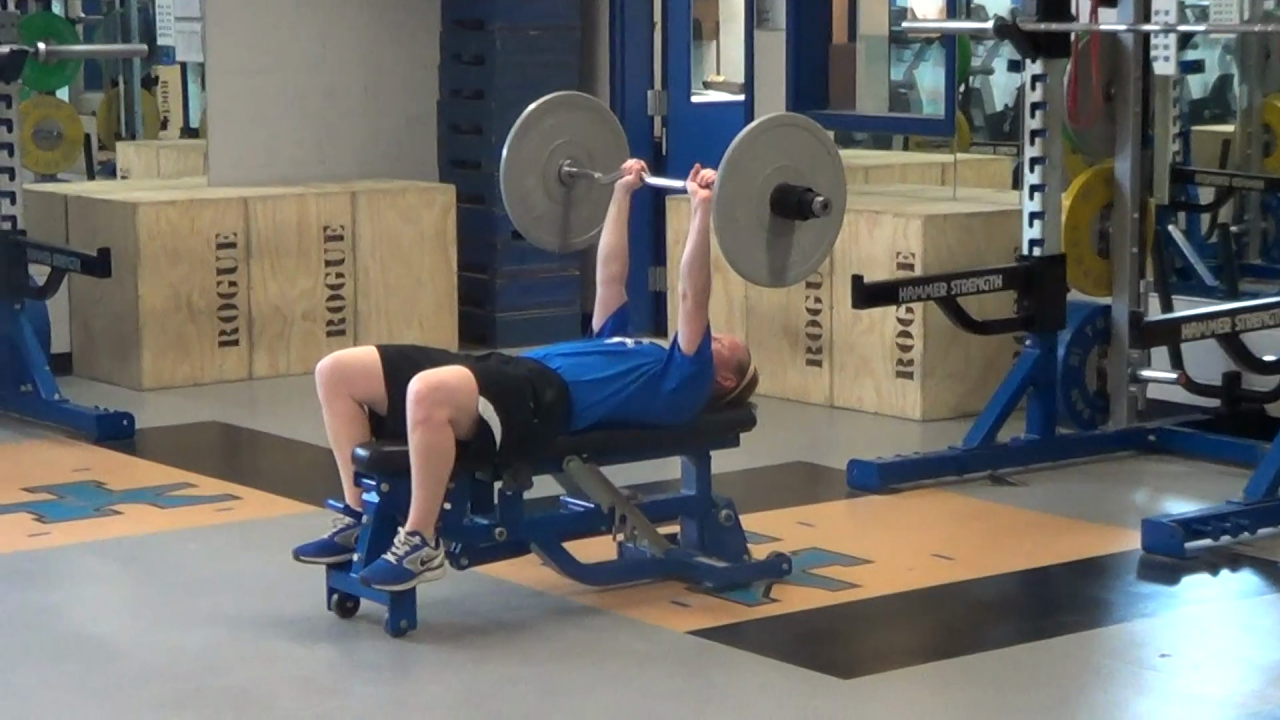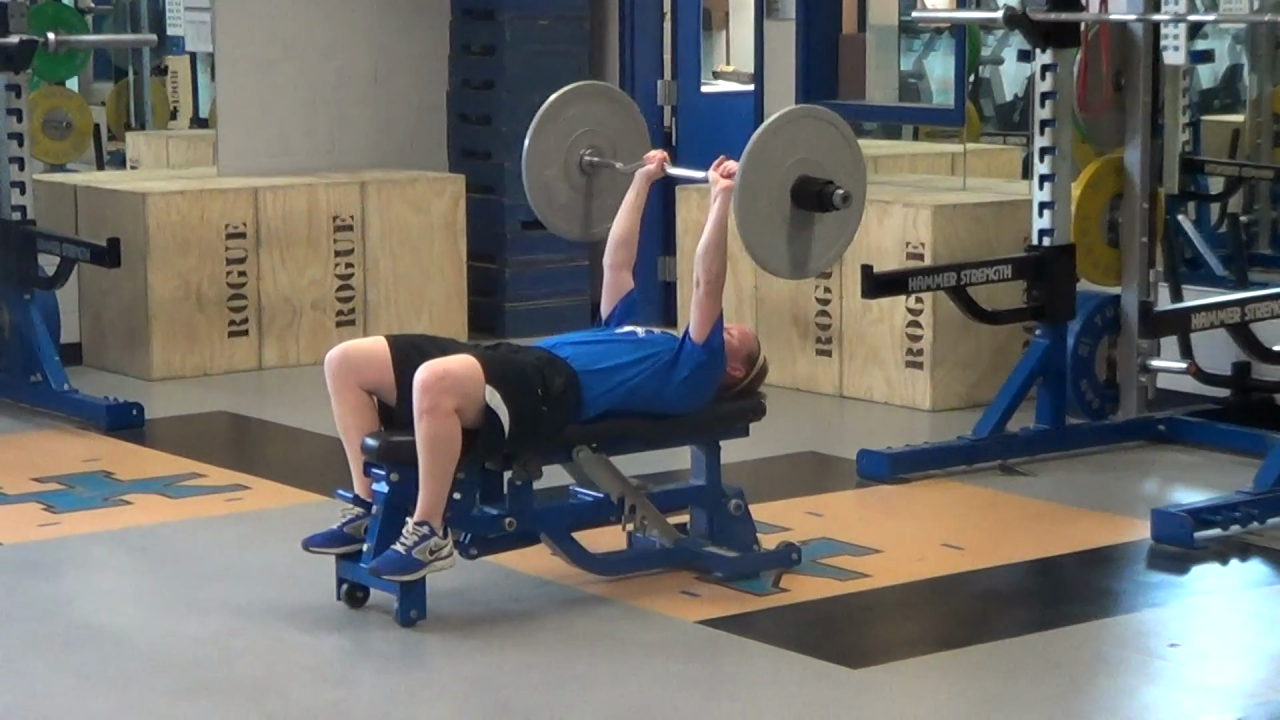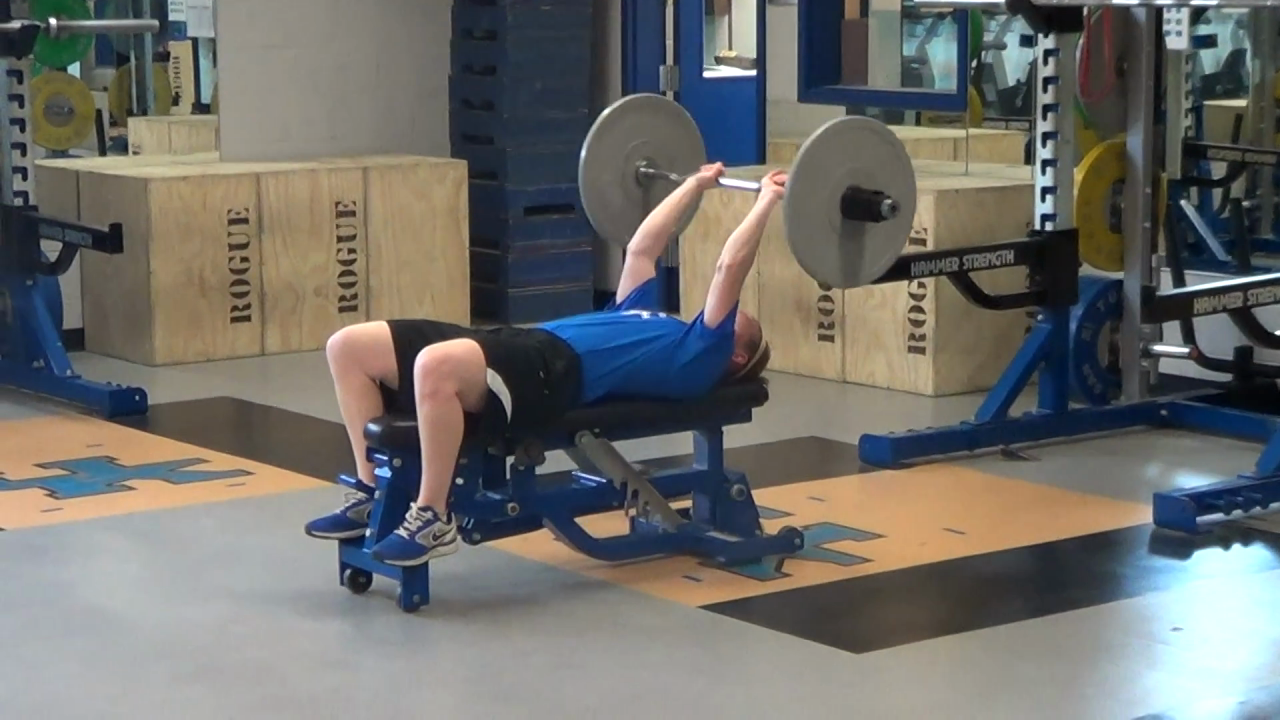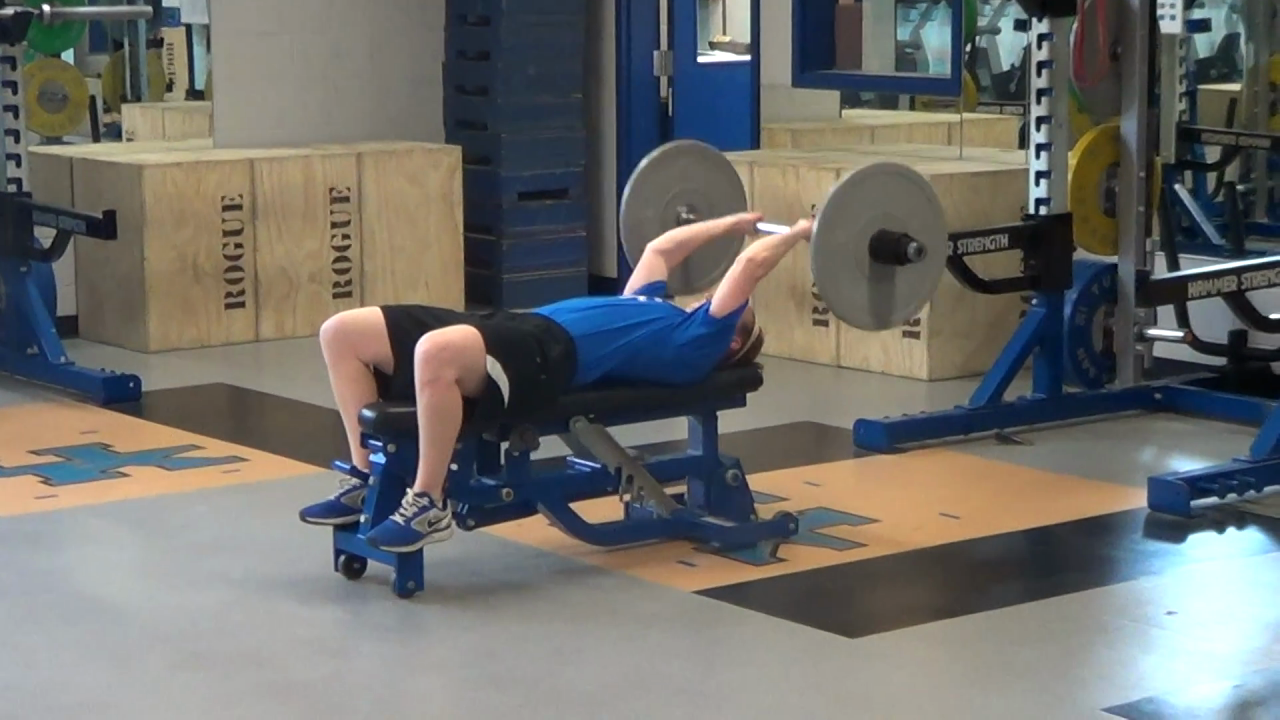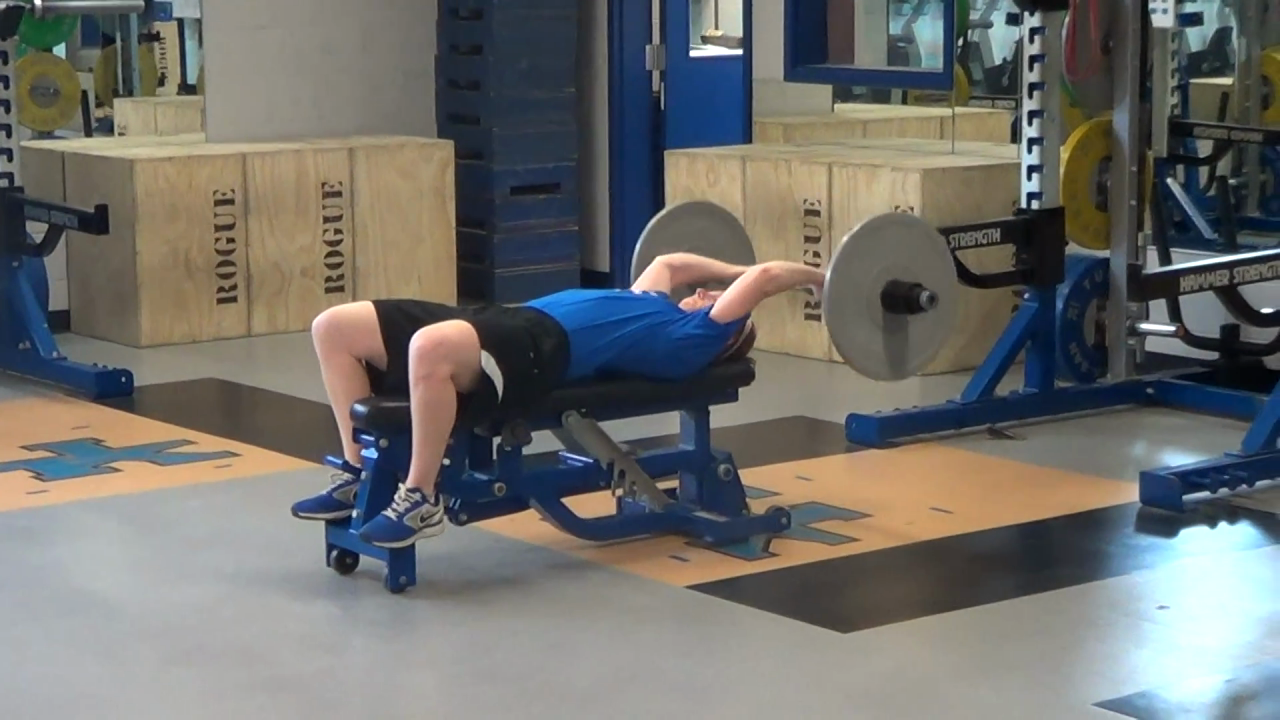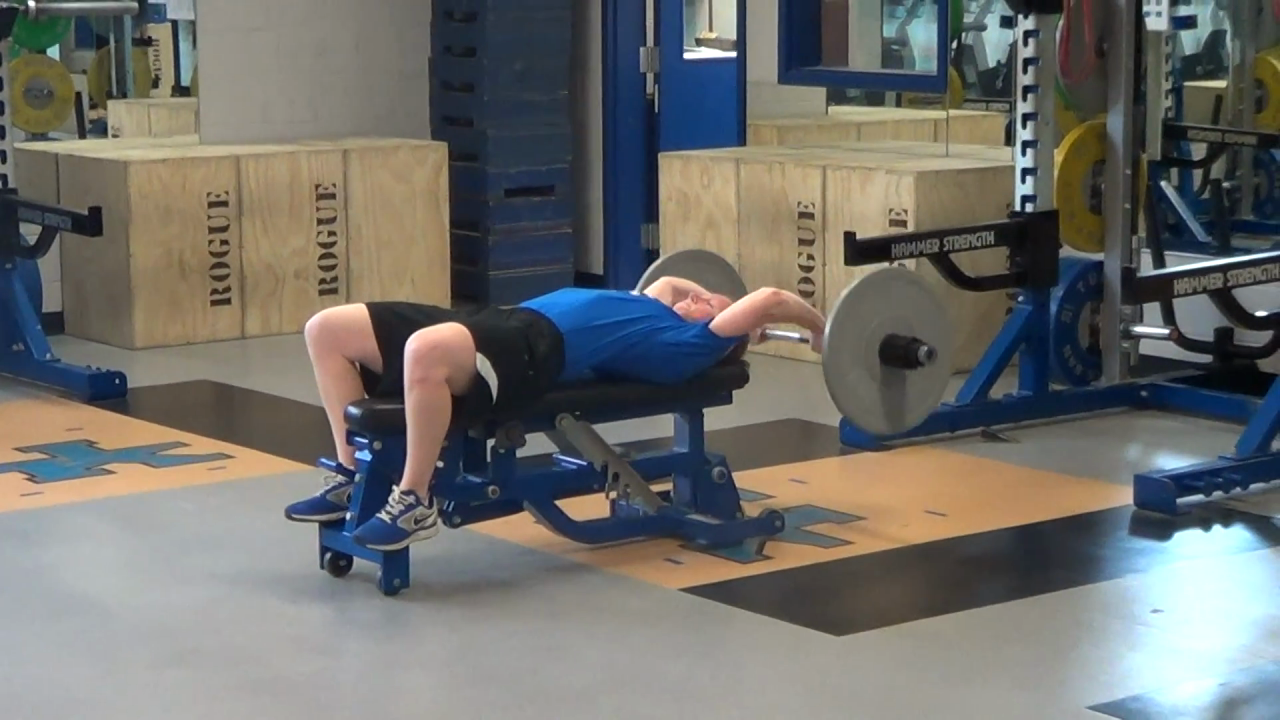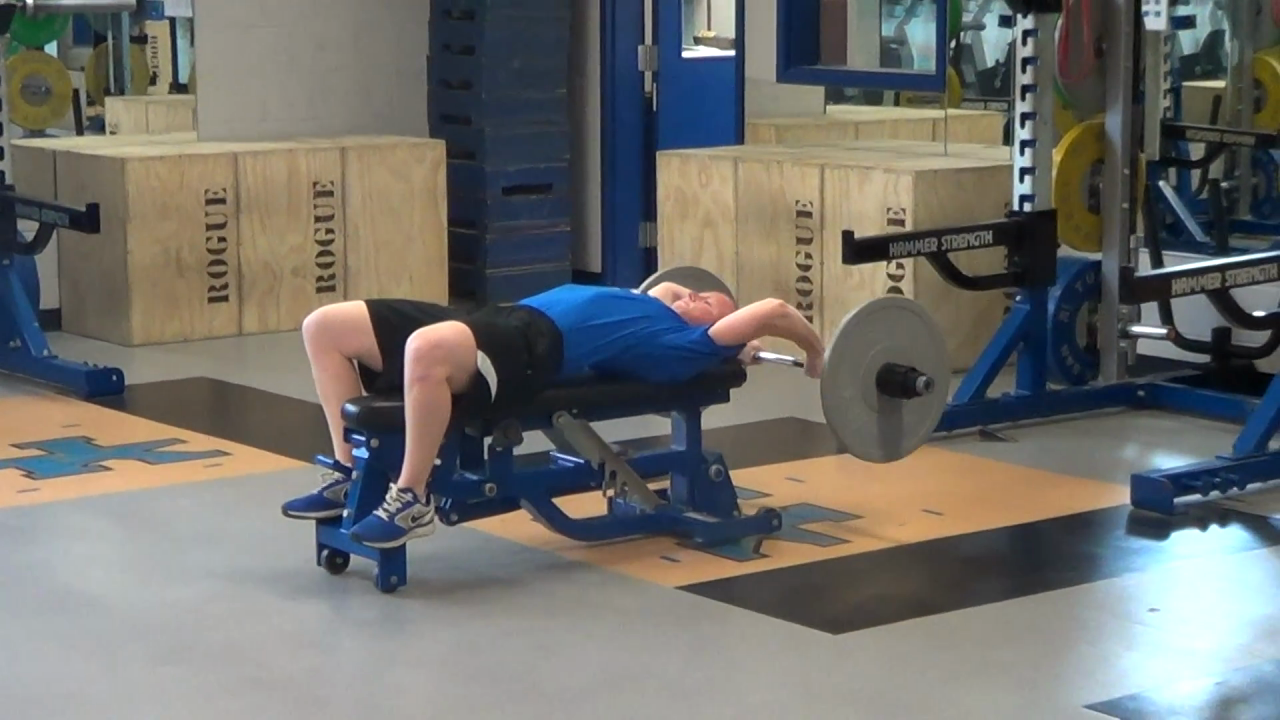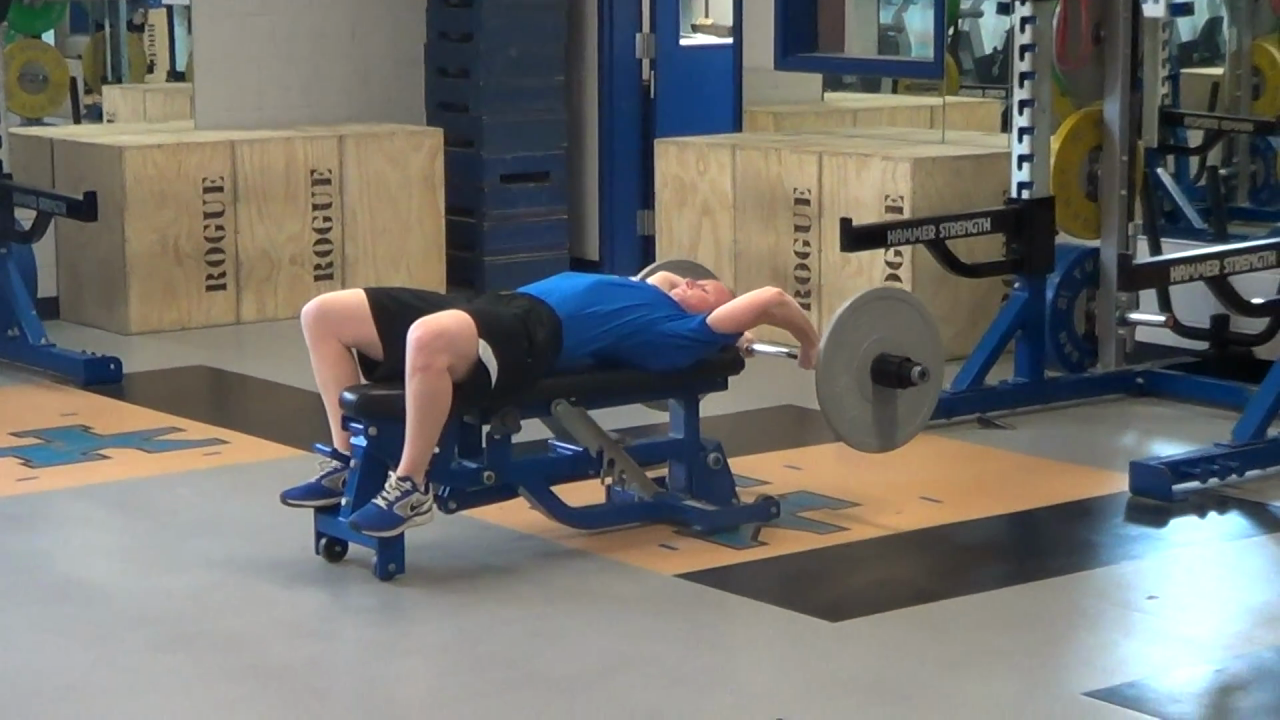
dt=0.3s
person 1, frame 1
left shoulder: (684, 385)
right shoulder: (631, 350)
left elbow: (692, 298)
right elbow: (611, 277)
left wrist: (702, 208)
right wrist: (622, 192)
left hip: (542, 400)
right hip: (508, 371)
left knee: (429, 394)
right knee: (336, 371)
left ankle: (421, 544)
right ankle: (359, 518)
person 1, frame 2
left shoulder: (693, 375)
right shoulder: (637, 337)
left elbow: (707, 286)
right elbow: (617, 264)
left wrist: (721, 198)
right wrist: (641, 181)
left hip: (549, 389)
right hip: (516, 360)
left knee: (434, 382)
right knee: (346, 361)
left ankle: (428, 534)
right ankle: (368, 507)
person 1, frame 3
left shoulder: (699, 359)
right shoulder: (650, 320)
left elbow: (730, 270)
right elbow: (640, 249)
left wrist: (767, 200)
right wrist: (695, 185)
left hip: (554, 370)
right hip: (518, 344)
left knee: (436, 366)
right knee: (347, 346)
left ankle: (433, 520)
right ankle: (372, 495)
person 1, frame 4
left shoulder: (697, 344)
right shoulder: (655, 313)
left elbow: (750, 266)
right elbow: (659, 250)
left wrist: (799, 232)
right wrist: (735, 222)
left hip: (549, 352)
right hip: (519, 327)
left knee: (436, 352)
right knee: (341, 332)
left ankle: (428, 504)
right ankle: (366, 478)
person 1, frame 5
left shoulder: (692, 341)
right shoulder: (655, 309)
left elbow: (762, 279)
right elbow: (666, 263)
right wrist: (735, 270)
left hip: (543, 346)
right hip: (510, 321)
left knee: (430, 349)
right knee: (333, 326)
left ankle: (420, 499)
right ankle: (359, 472)
person 1, frame 6
left shoulder: (687, 346)
right shoulder: (656, 317)
left elbow: (767, 300)
right elbow: (668, 282)
left wrist: (818, 324)
right wrist: (737, 306)
left hip: (537, 347)
right hip: (507, 320)
left knee: (425, 351)
right knee: (327, 329)
left ankle: (413, 501)
right ankle: (352, 475)
person 1, frame 7
left shoulder: (687, 345)
right shoulder: (657, 317)
left elbow: (771, 310)
right elbow: (665, 287)
left wrist: (817, 351)
left hip: (538, 344)
right hip: (502, 319)
left knee: (426, 350)
right knee: (324, 326)
left ankle: (411, 498)
right ankle: (349, 473)
person 1, frame 8
left shoulder: (684, 333)
right shoulder: (655, 307)
left elbow: (769, 298)
right elbow: (661, 277)
left wrist: (810, 341)
left hip: (536, 331)
right hip: (500, 306)
left knee: (429, 338)
right knee: (323, 314)
left ankle: (410, 487)
right ankle: (347, 462)
